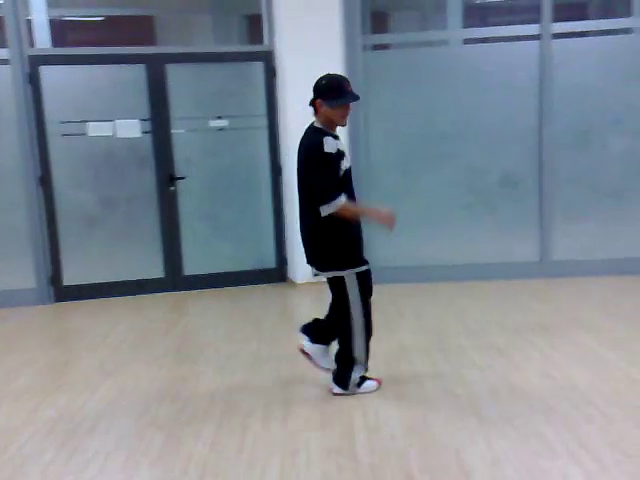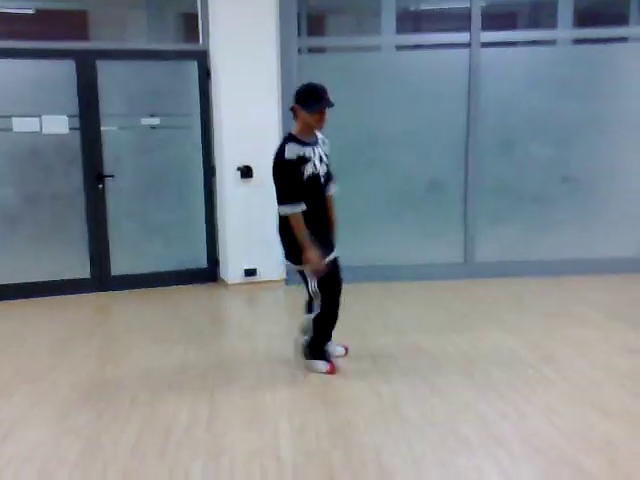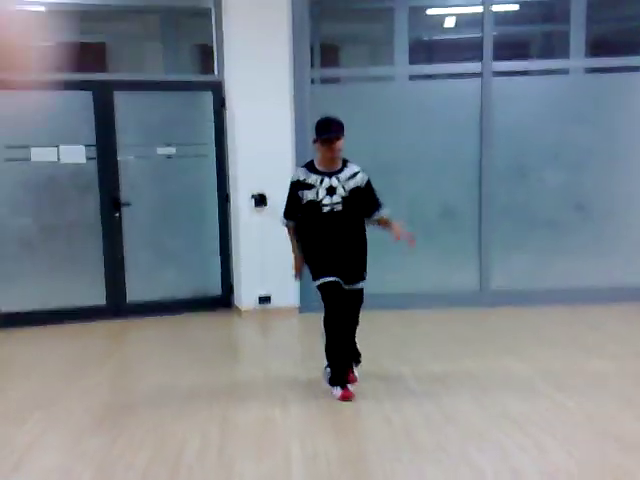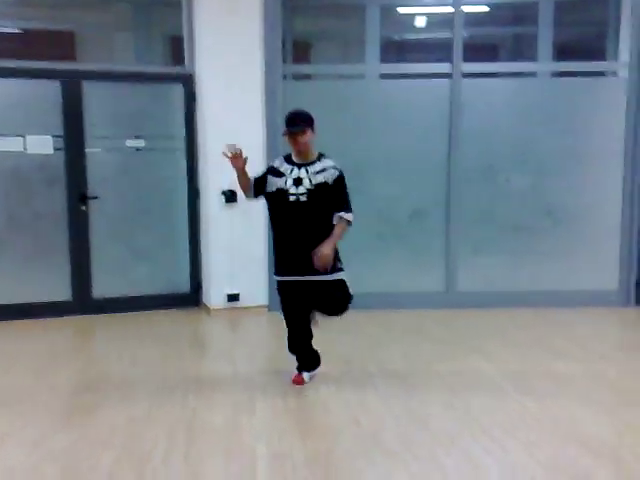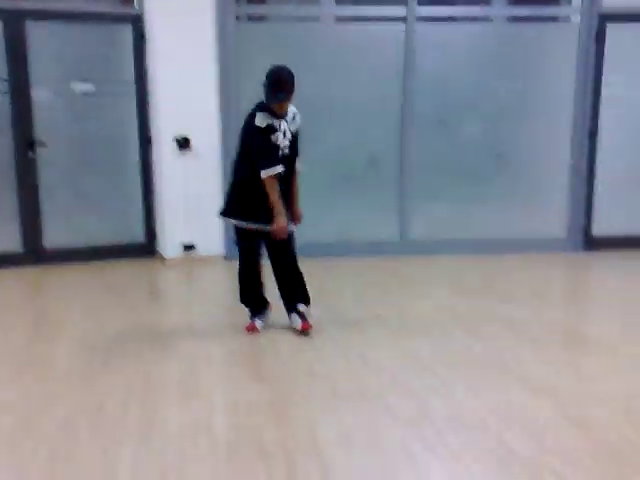
dt=0.4s
person 1, frame 1
left shoulder: (317, 139)
right shoulder: (323, 146)
right elbow: (330, 203)
right wrist: (373, 212)
left hip: (322, 240)
right hip: (332, 241)
left knee: (351, 299)
right knee: (354, 306)
left ankle: (315, 338)
right ankle: (347, 377)
person 1, frame 2
left shoulder: (319, 140)
right shoulder: (290, 152)
right elbow: (290, 207)
left wrist: (332, 227)
right wrist: (308, 248)
left hip: (321, 232)
right hip: (302, 237)
left knee: (331, 286)
right knee: (323, 292)
left ankle: (321, 342)
right ankle: (315, 351)
person 1, frame 3
left shoulder: (356, 175)
right shoulder: (302, 177)
left elbow: (374, 211)
right elbow: (291, 218)
left wrist: (394, 227)
right wrist: (297, 254)
left hip: (353, 259)
right hip: (321, 261)
left knee: (349, 317)
right knee: (335, 317)
left ankle: (345, 362)
right ankle: (338, 378)
person 1, frame 4
left shoulder: (330, 171)
right shoulder: (278, 167)
left elbow: (345, 216)
right elbow: (252, 191)
left wrist: (330, 245)
right wrist: (240, 170)
left hip: (321, 253)
right hip: (288, 258)
left knee: (336, 303)
right knee: (295, 315)
left ankle: (315, 306)
right ankle: (306, 365)
person 1, frame 5
left shoulder: (293, 117)
right shoulder: (258, 120)
right elbow: (267, 170)
left wrist: (294, 204)
right wrist: (279, 213)
left hip: (279, 204)
right hip: (247, 205)
left knee: (286, 261)
right knee: (249, 262)
left ankle: (297, 309)
right ankle: (256, 311)
